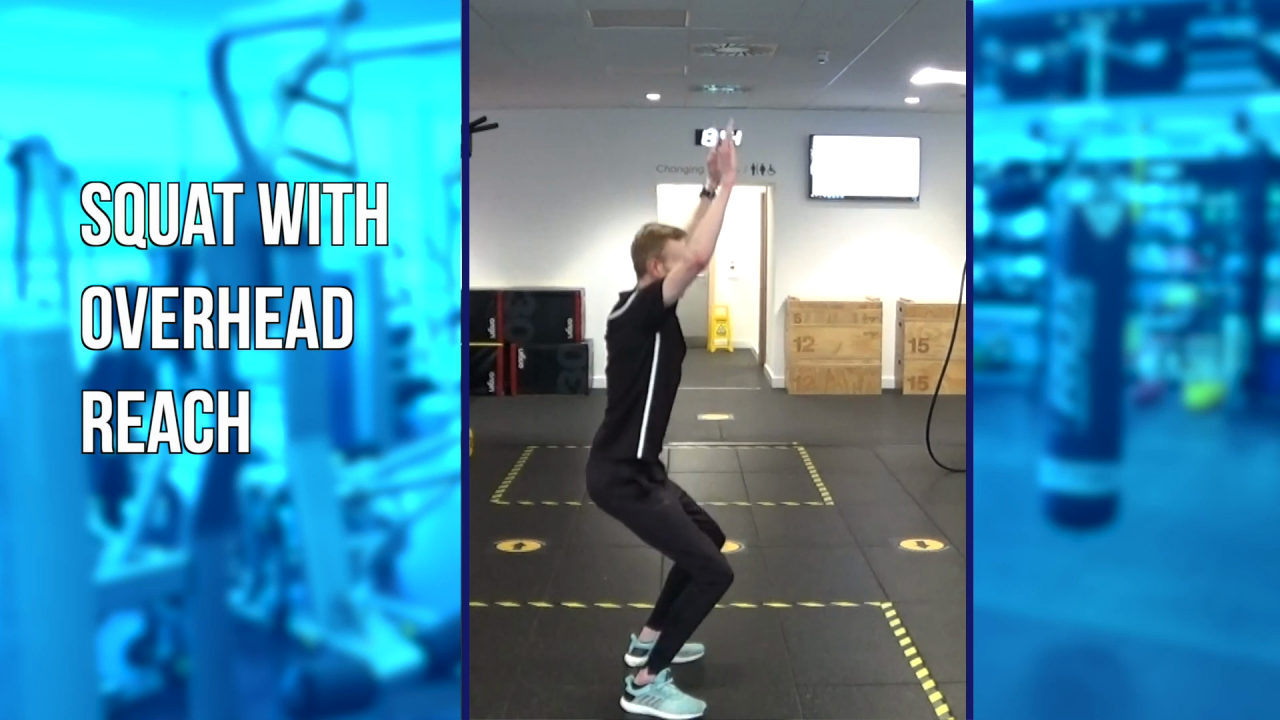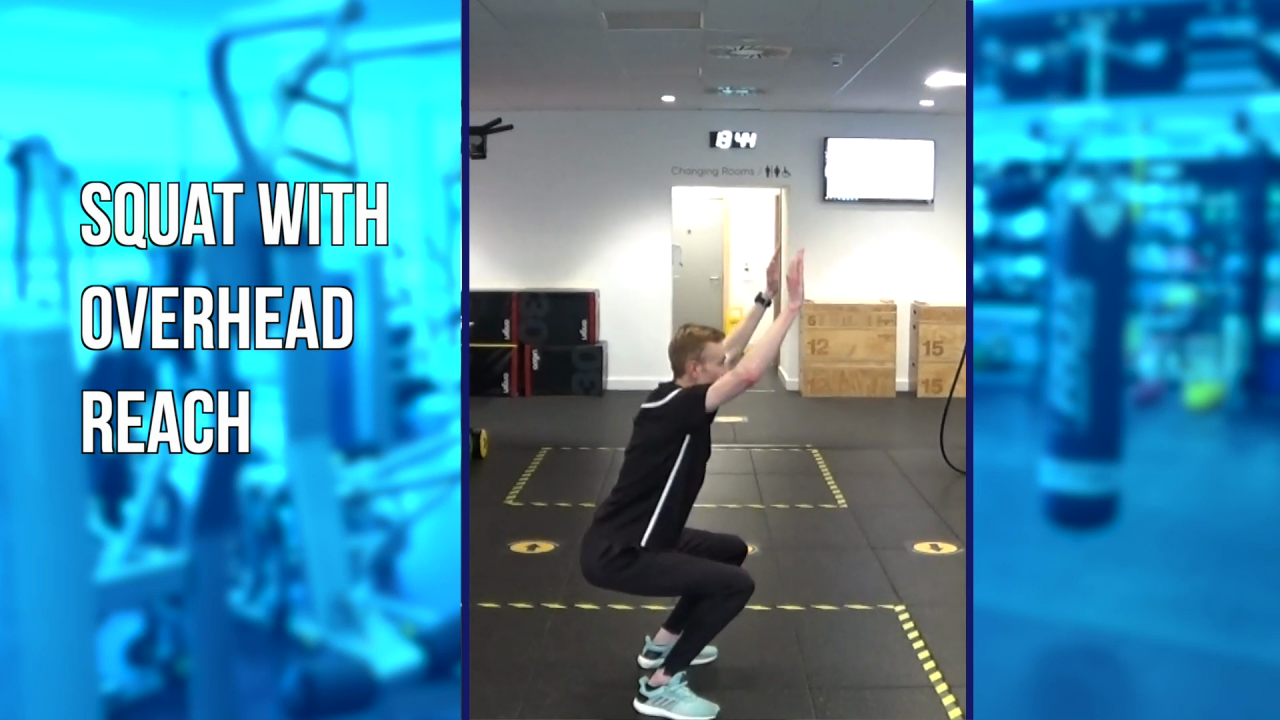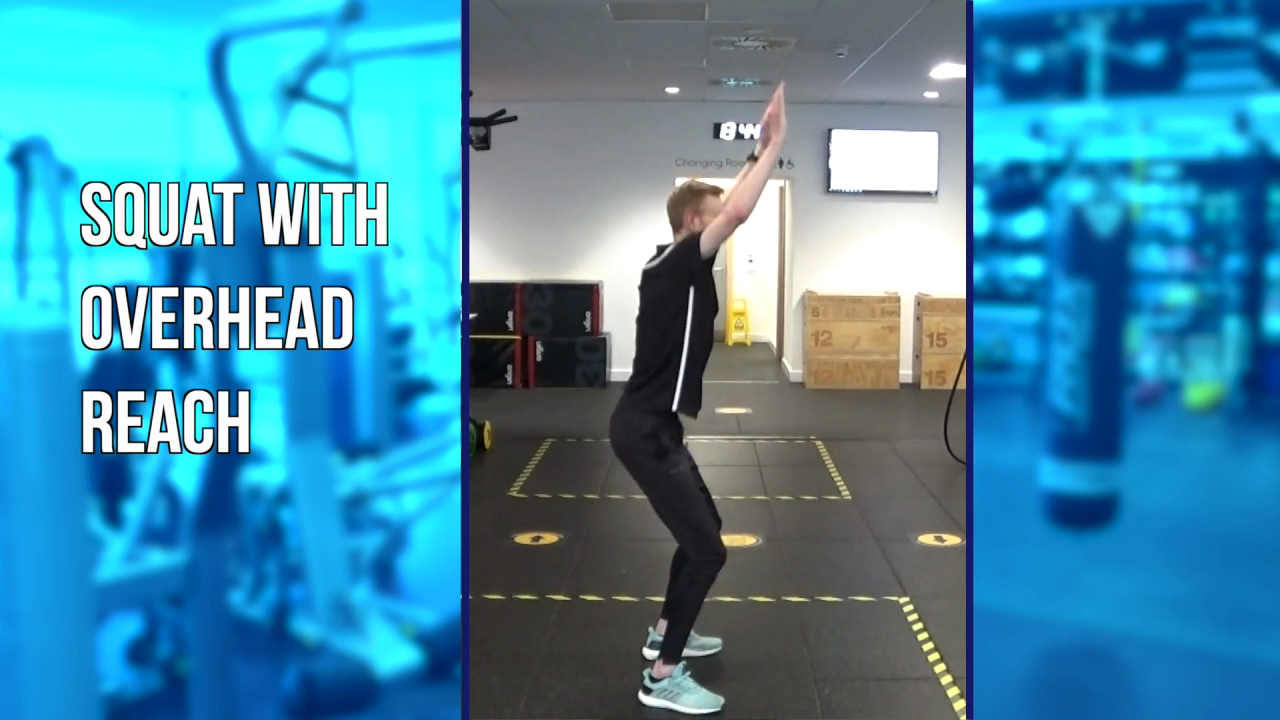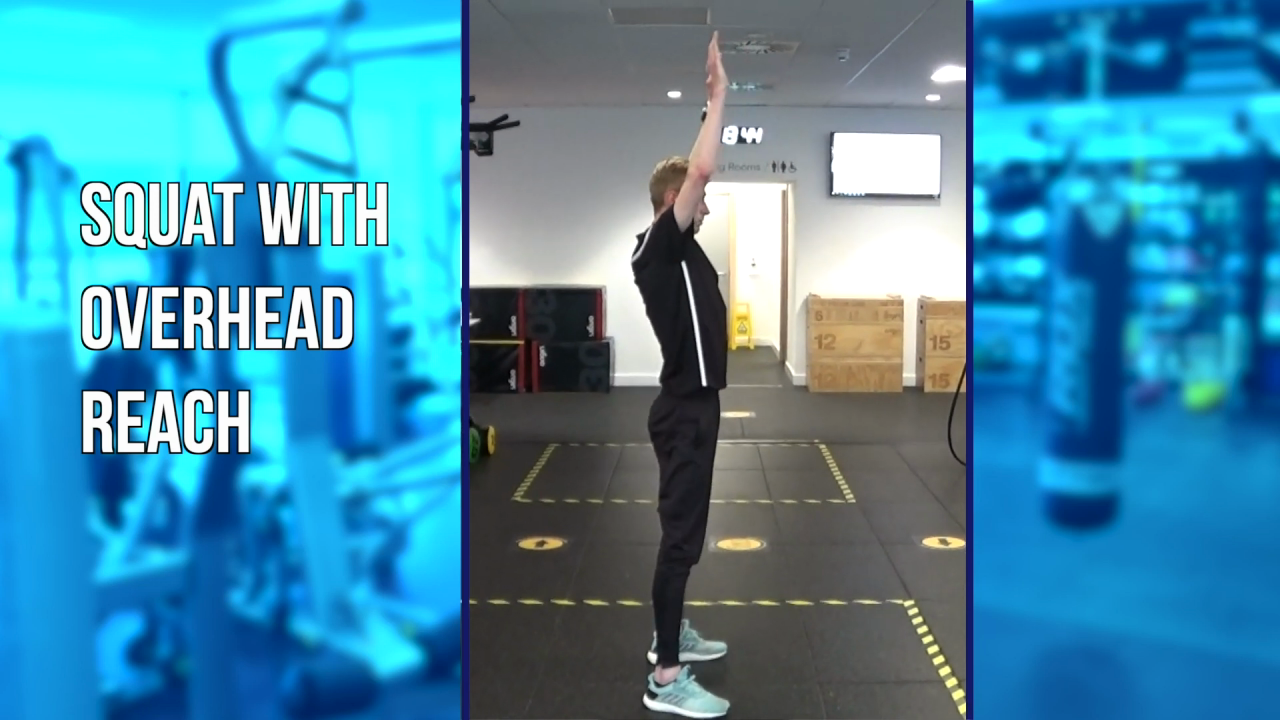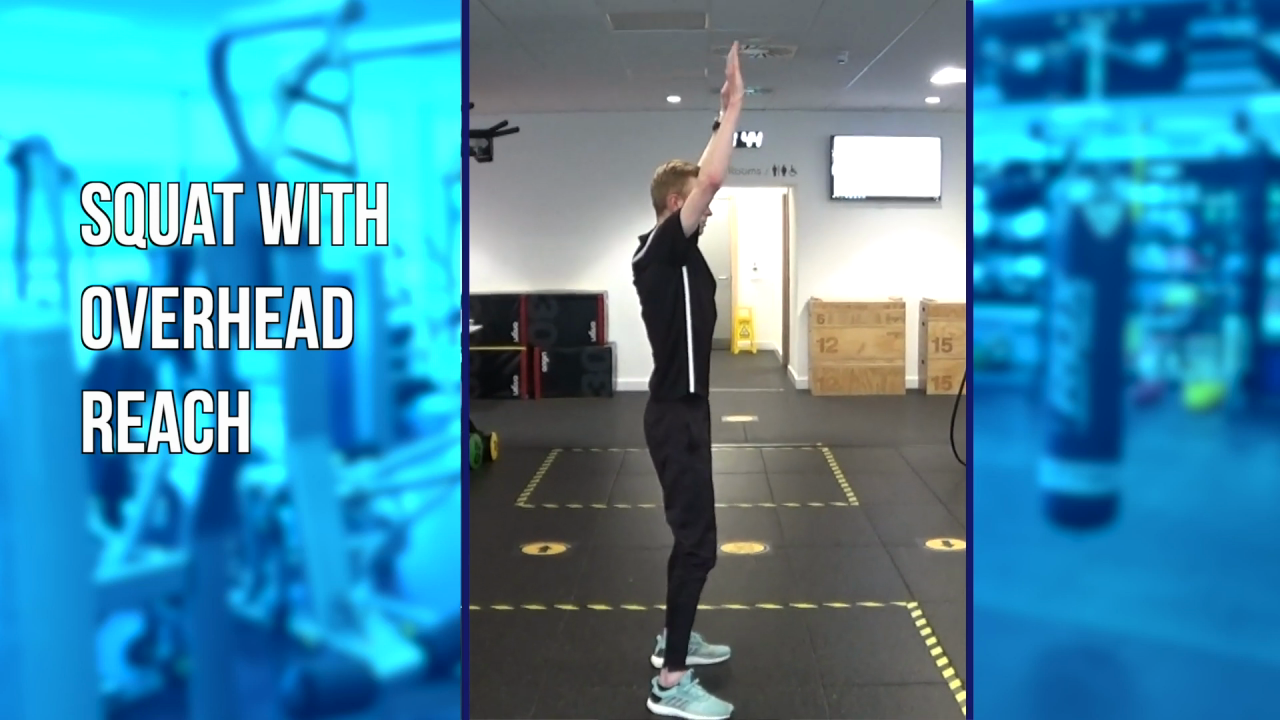
dt=0.7s
person 1, frame 1
left shoulder: (643, 308)
right shoulder: (640, 310)
left elbow: (687, 250)
right elbow: (699, 257)
left wrist: (711, 188)
right wrist: (726, 187)
left hip: (636, 464)
right hip: (622, 474)
left knee: (708, 539)
right knee: (713, 572)
left ankle: (649, 638)
person 1, frame 2
left shoulder: (676, 398)
right shoulder: (676, 409)
left elbow: (733, 356)
right elbow: (748, 374)
left wrist: (766, 298)
right wrist: (791, 307)
left hip: (633, 539)
right hip: (615, 555)
left knee: (732, 550)
right knee: (736, 583)
left ankle: (663, 640)
person 1, frame 3
left shoulder: (680, 267)
right shoulder: (674, 265)
left elbow: (727, 208)
right elbow: (737, 214)
left wrist: (760, 153)
right wrist: (772, 149)
left hip: (656, 426)
right hip: (647, 431)
left knee: (701, 529)
right knee: (705, 547)
left ankle: (666, 629)
person 1, frame 4
left shoulder: (672, 248)
right shoulder: (661, 246)
left elbow: (695, 174)
right elbow: (700, 170)
left wrist: (715, 104)
right wrist: (717, 98)
left hip: (690, 405)
right hip: (685, 411)
left knee: (684, 533)
right knee: (681, 538)
left ankle: (670, 634)
person 1, frame 5
left shoulder: (668, 252)
right shoulder: (662, 249)
left elbow: (703, 178)
right elbow: (712, 178)
left wrist: (723, 117)
right wrist: (732, 109)
left hip: (681, 409)
right hip: (677, 414)
left knee: (693, 537)
right knee: (696, 545)
left ankle: (674, 638)
